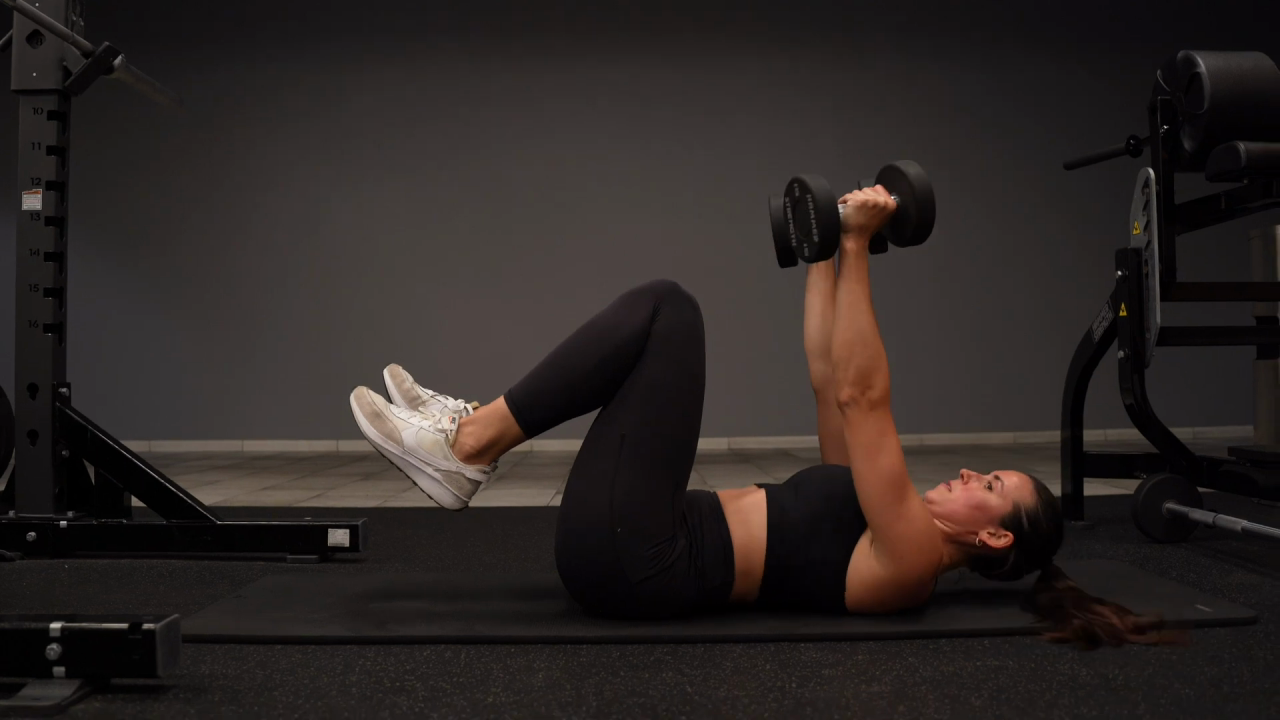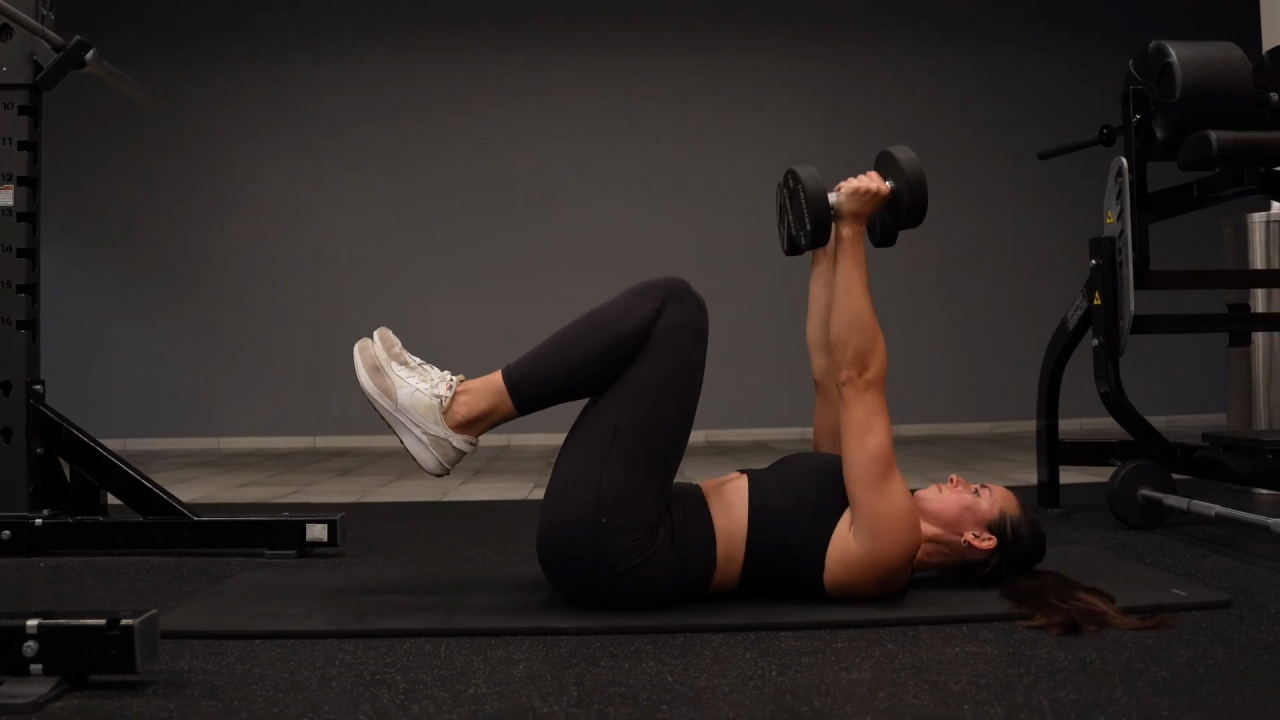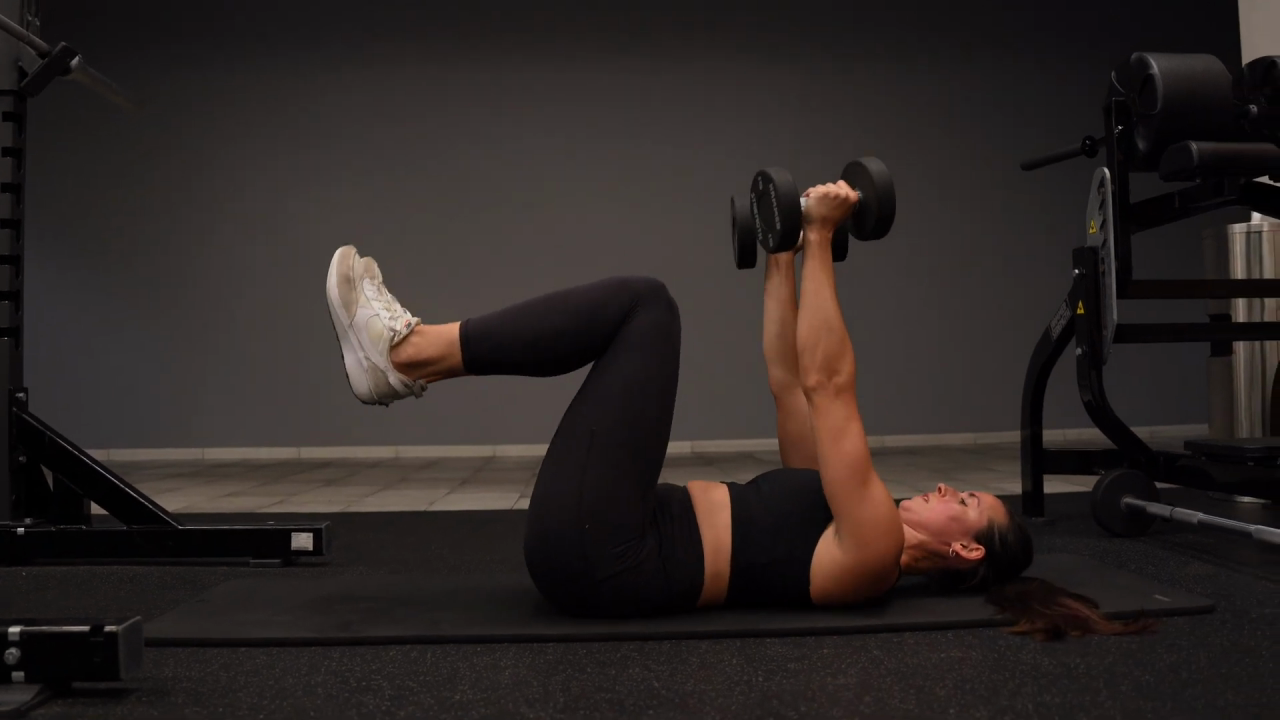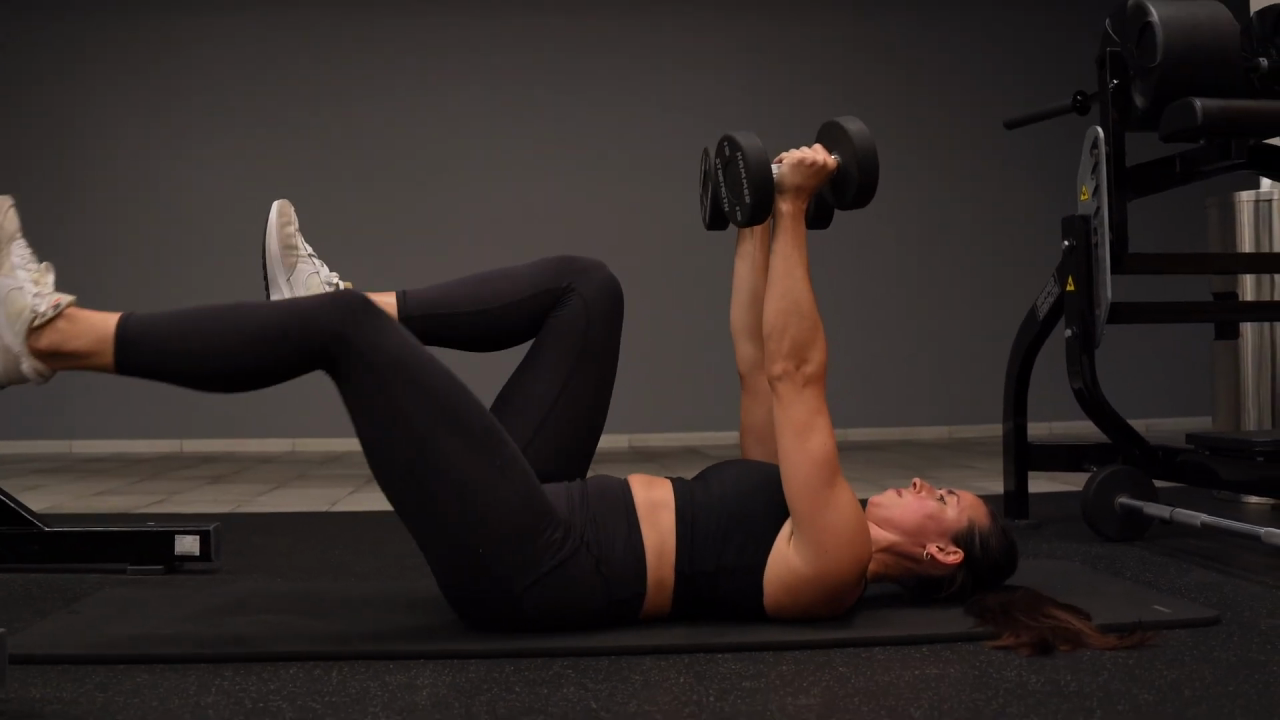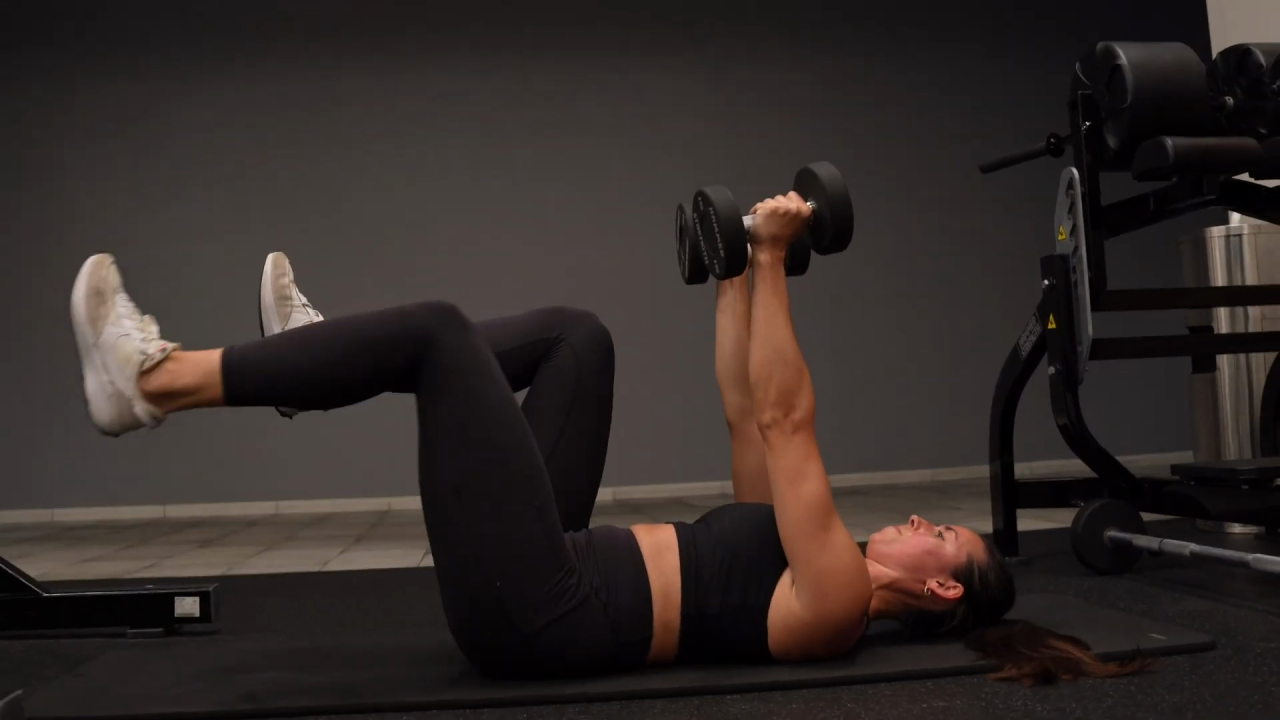
dt=1s
person 1, frame 1
left shoulder: (912, 559)
right shoulder: (881, 522)
left elbow: (862, 398)
right elbow: (827, 381)
left wrist: (856, 247)
right wrist: (821, 256)
left hip: (631, 564)
right hip: (631, 553)
left knee: (665, 309)
right knee: (657, 327)
left ankle: (469, 448)
right ankle: (471, 432)
person 1, frame 2
left shoulder: (890, 543)
right shoulder: (862, 517)
left elbow: (862, 381)
right elbow: (830, 378)
left wrist: (852, 232)
right wrist: (827, 247)
left hip: (608, 549)
right hip: (606, 540)
left knee: (672, 305)
right knee: (660, 317)
left ankle: (458, 417)
right ankle: (458, 405)
person 1, frame 3
left shoulder: (873, 554)
right shoulder: (843, 524)
left elbow: (827, 386)
right elbow: (788, 381)
left wrist: (820, 240)
right wrist: (781, 254)
left hip: (597, 557)
right hip: (596, 543)
left knee: (645, 306)
right knee: (635, 317)
left ankle: (408, 350)
right ankle: (412, 357)
person 1, frame 4
left shoulder: (834, 559)
right shoulder: (801, 519)
left elbow: (799, 374)
right elbow: (754, 359)
left wrist: (793, 212)
right wrist: (754, 222)
left hip: (523, 565)
right hip: (532, 522)
left knee: (343, 334)
right knee: (586, 285)
right ankle: (341, 306)
person 1, frame 5
left shoulder: (833, 604)
right shoulder: (796, 561)
left elbow: (785, 424)
right elbow: (747, 410)
left wrist: (773, 264)
right wrist: (735, 273)
left hip: (535, 615)
right hip: (540, 584)
left knee: (444, 326)
right knee: (579, 336)
left ankle: (156, 380)
right ankle: (298, 362)
